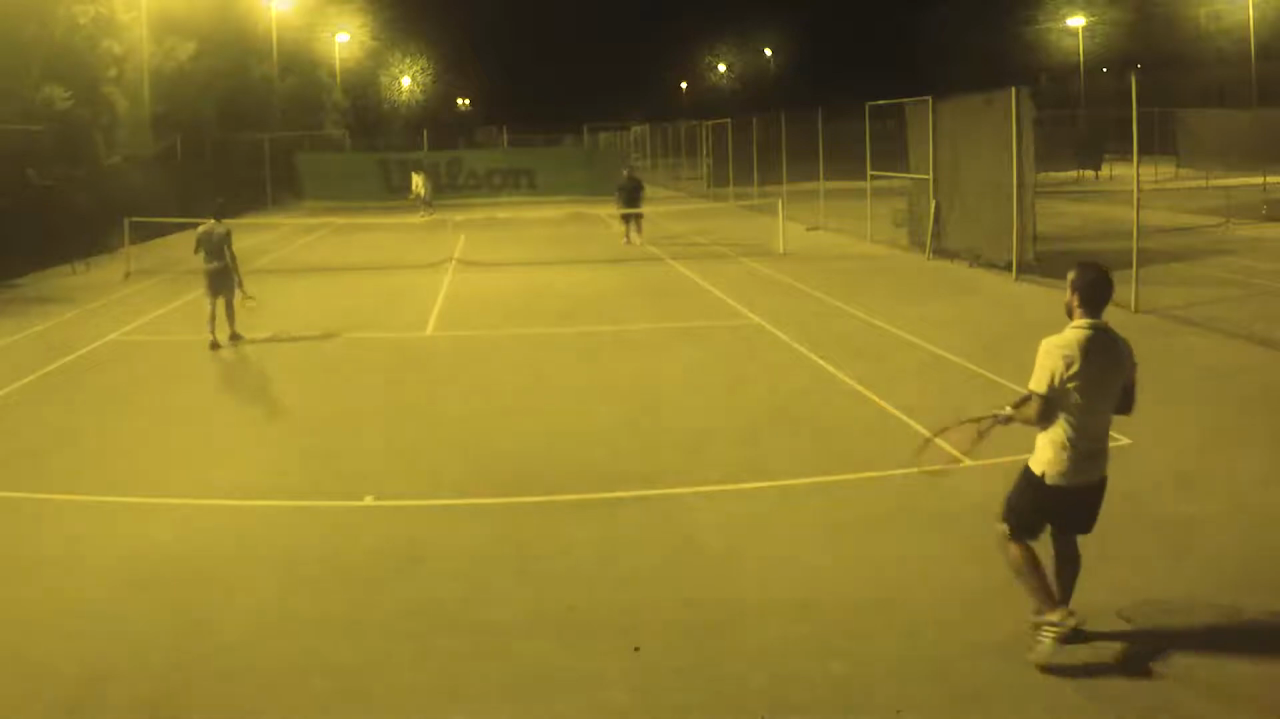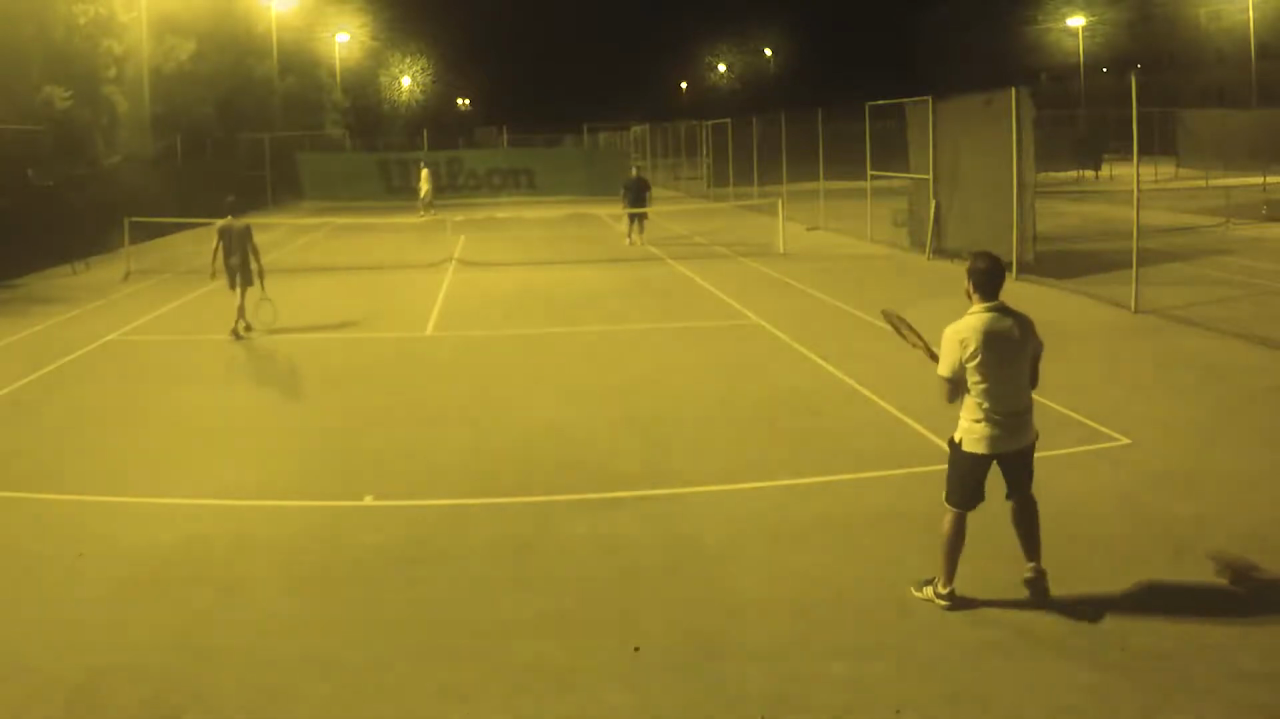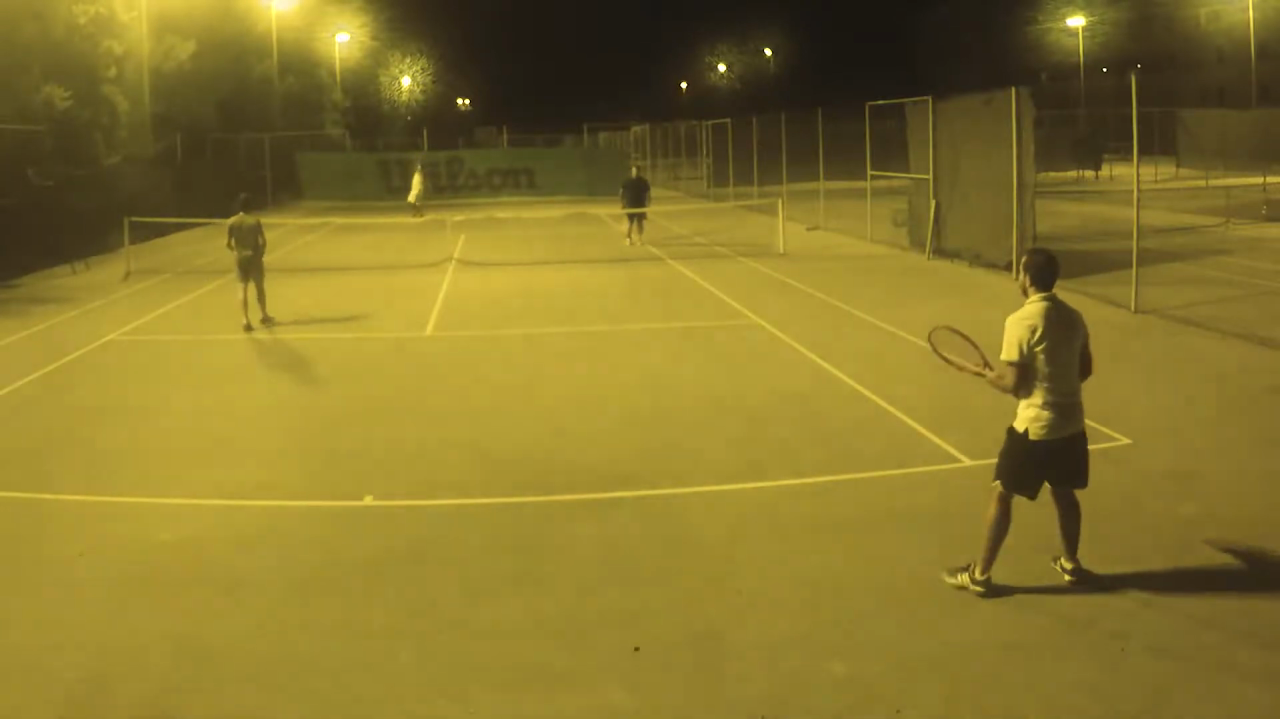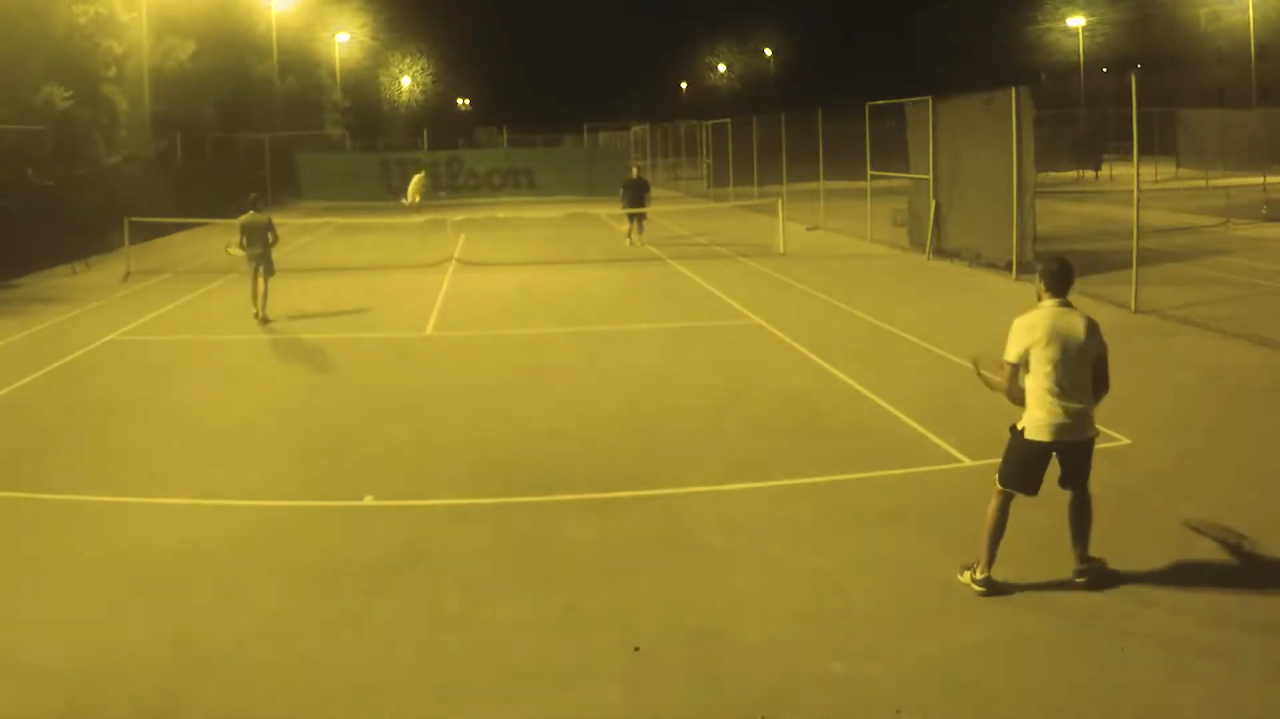
dt=0.7s
person 1, frame 1
left shoulder: (1057, 348)
right shoulder: (1121, 348)
left elbow: (1039, 415)
right elbow: (1124, 405)
left wrist: (1013, 412)
left hip: (1053, 467)
right hip: (1094, 467)
left knee: (1012, 536)
right knee: (1066, 539)
left ankle: (1055, 615)
right ankle: (1053, 613)
person 1, frame 2
left shoulder: (958, 333)
right shoulder: (1023, 325)
left elbow: (950, 396)
right elbow: (1031, 381)
left wrist: (955, 376)
left hip: (975, 438)
right hip: (1019, 433)
left knee: (956, 511)
right knee: (1023, 499)
left ankle: (944, 587)
right ankle: (1034, 570)
person 1, frame 3
left shoulder: (1021, 321)
right shoulder: (1073, 317)
left elbow: (1014, 385)
right elbow: (1085, 370)
left wrist: (991, 377)
left hip: (1035, 426)
right hip: (1071, 422)
left knee: (1002, 495)
right knee: (1065, 492)
left ankle: (980, 574)
right ankle: (1070, 563)
person 1, frame 4
left shoulder: (1026, 324)
right shoulder: (1089, 326)
left elbow: (1009, 387)
right elbow: (1102, 385)
left wrist: (1006, 391)
left hip: (1038, 426)
right hip: (1080, 428)
left knee: (1002, 495)
right knee: (1079, 492)
left ankle: (982, 572)
right ankle: (1082, 563)
